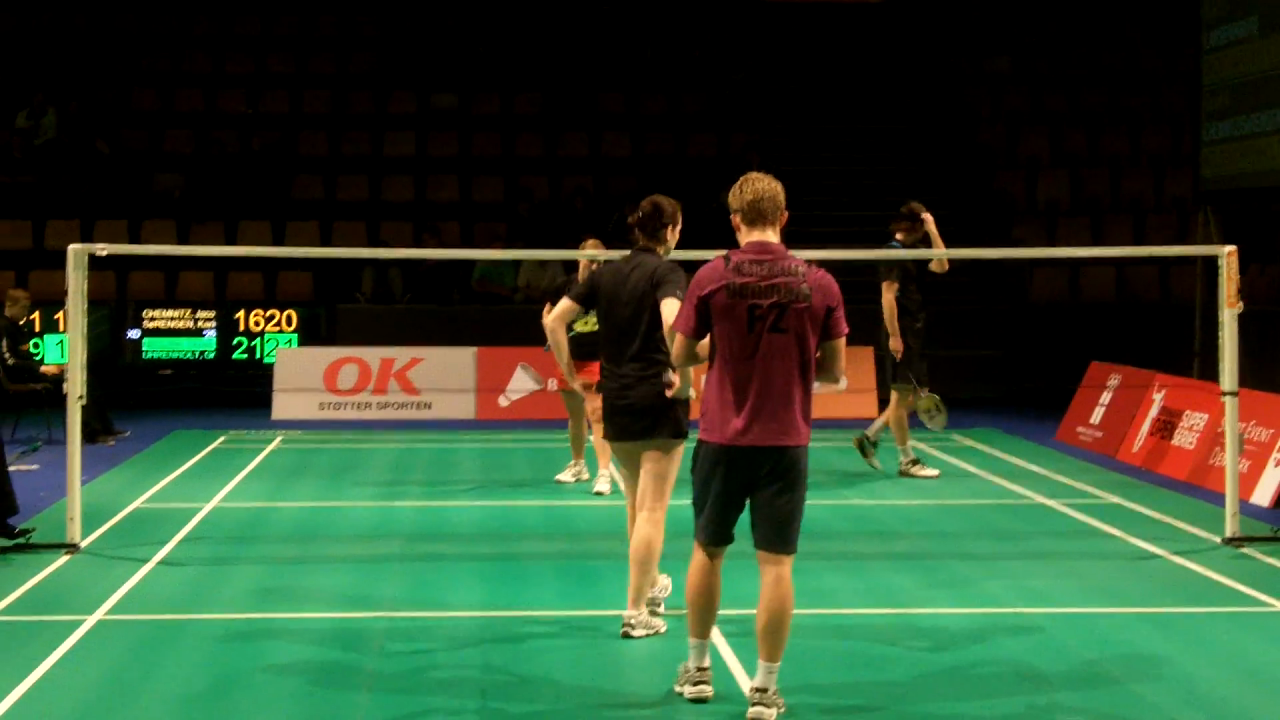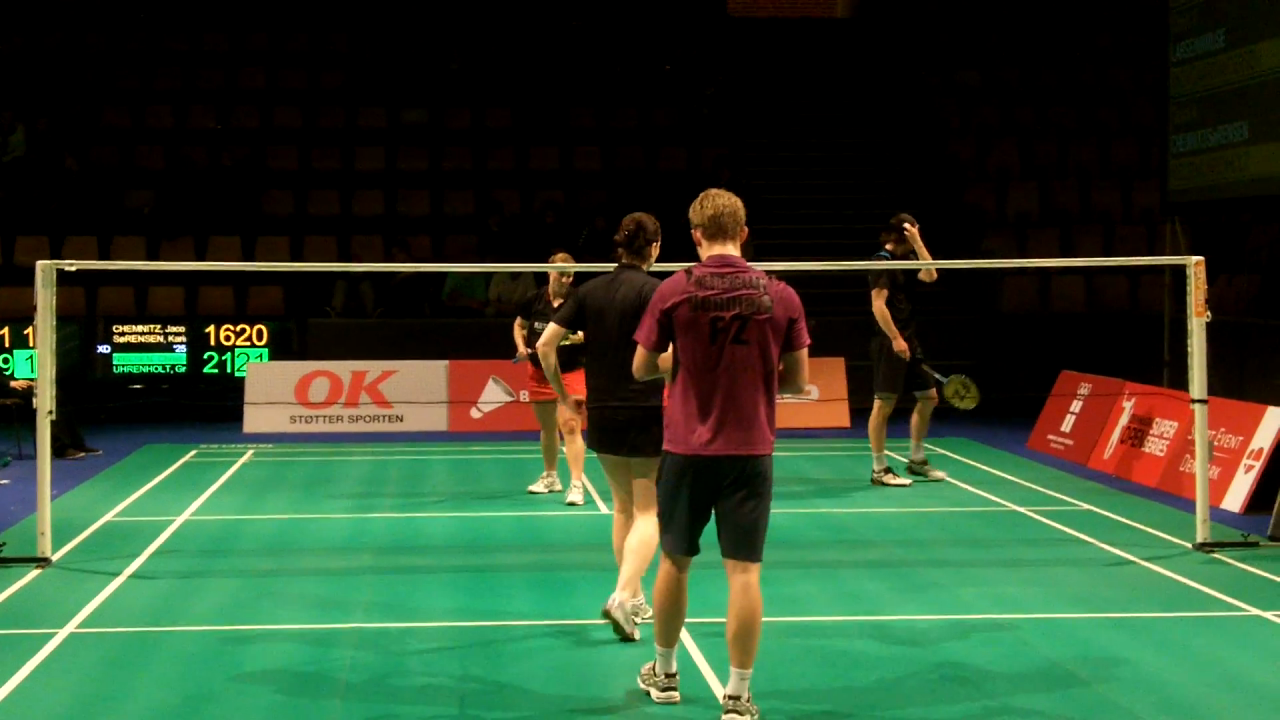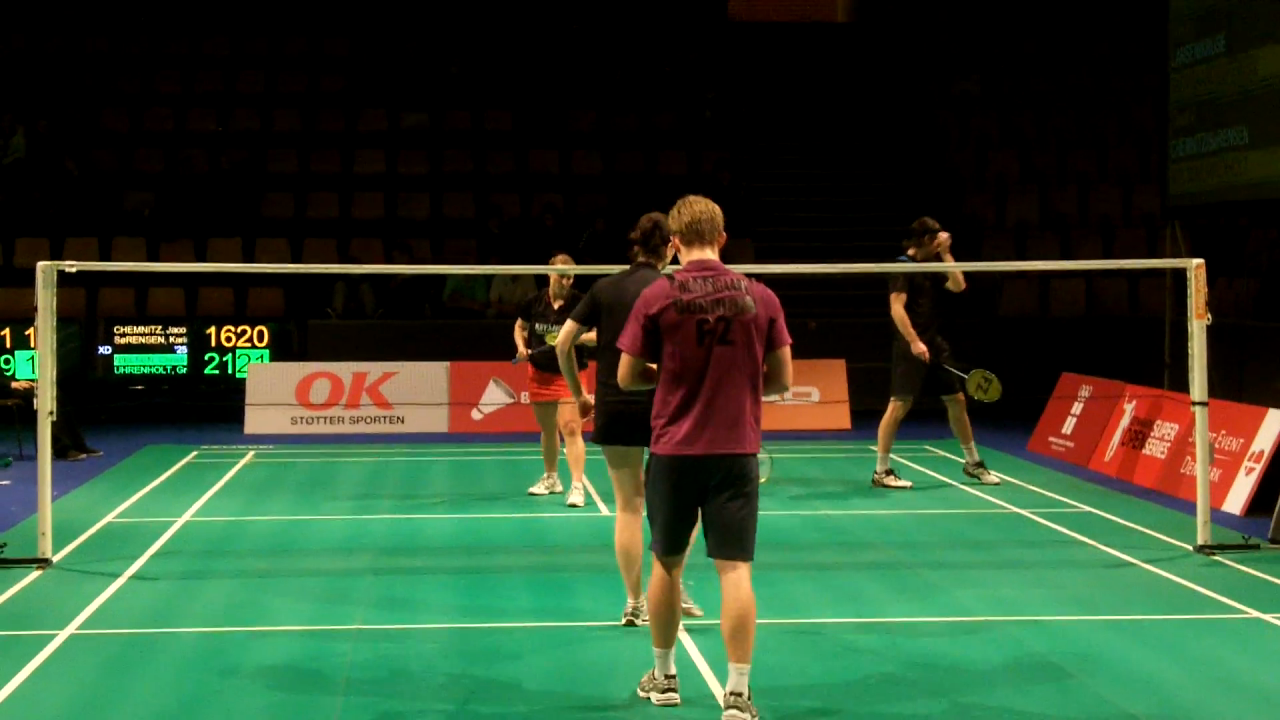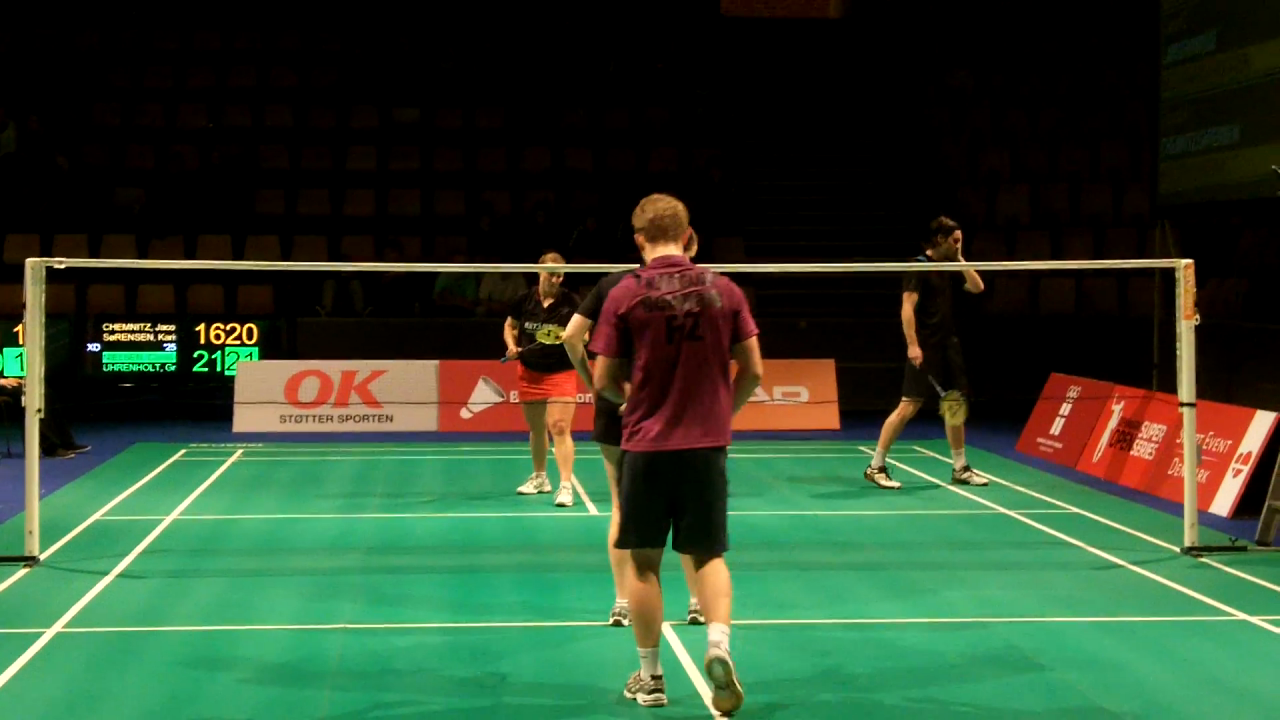
dt=0.2s
person 1, frame 1
left shoulder: (711, 277)
right shoulder: (820, 283)
left elbow: (681, 355)
right elbow: (833, 370)
left hip: (721, 438)
right hip: (785, 442)
left knee: (707, 552)
right knee: (776, 565)
left ankle: (696, 667)
person 1, frame 2
left shoulder: (673, 290)
right shoulder: (781, 295)
left elbow: (642, 369)
right elbow: (797, 380)
left hip: (686, 450)
right hip: (749, 452)
left knee: (674, 561)
right knee: (744, 572)
left ankle: (664, 673)
person 1, frame 3
left shoulder: (657, 295)
right shoulder: (760, 296)
left elbow: (628, 378)
right elbow: (781, 380)
left hip: (674, 451)
right hip: (736, 452)
left knee: (668, 562)
right knee: (735, 569)
left ankle: (664, 676)
person 1, frame 4
left shoulder: (625, 293)
right shoulder: (724, 290)
left elbow: (604, 382)
right elbow: (753, 372)
left hip: (647, 448)
right hip: (707, 446)
left knee: (645, 561)
right knee: (709, 558)
left ankle: (650, 677)
right ankle: (719, 646)
person 2, frame 1
left shoulder: (604, 273)
right shoulder: (668, 272)
left elbow: (554, 320)
right elbow: (673, 323)
left wrist: (567, 376)
right wrist: (686, 377)
left hip: (614, 401)
right hip: (658, 400)
left knee: (637, 500)
right knee: (652, 508)
left ankle: (650, 586)
right ankle: (635, 613)
person 2, frame 2
left shoulder: (590, 290)
right shoulder: (655, 290)
left elbow: (544, 346)
left wrist: (565, 397)
left hip: (604, 415)
right hip: (647, 413)
left knee: (625, 510)
right knee: (650, 514)
left ankle: (635, 602)
right ankle: (621, 598)
person 2, frame 3
left shoulder: (603, 287)
left elbow: (562, 343)
left wrist: (579, 394)
left hip: (613, 411)
left knee: (628, 508)
left ankle: (634, 603)
person 2, frame 4
left shoulder: (609, 284)
left elbow: (571, 337)
left wrist: (592, 385)
left hip: (613, 408)
left knee: (625, 507)
left ankle: (624, 604)
right ankle: (699, 601)
person 3, frame 1
left shoulder: (910, 250)
left elbow: (941, 266)
right elbow: (888, 296)
left wrist: (933, 232)
right wrist: (895, 337)
left hip: (912, 334)
right hip: (900, 335)
left knee: (912, 394)
right knee: (903, 395)
left ankle: (869, 437)
right ankle: (907, 460)
person 3, frame 2
left shoulder: (904, 259)
right shoulder: (881, 263)
left elbow: (930, 275)
right elbow: (878, 305)
left wrist: (917, 242)
right wrist: (896, 339)
left hip: (908, 341)
right hip: (890, 344)
left knee: (929, 397)
right knee: (884, 405)
left ankle: (917, 459)
right ankle: (879, 468)
person 3, frame 3
left shoulder: (930, 266)
left elbow: (957, 285)
right elbow: (896, 308)
left wrist: (945, 254)
right wrist: (913, 341)
left hip: (935, 344)
right hip: (911, 348)
left knee: (958, 400)
right knee: (898, 407)
left ankle: (973, 463)
right ankle: (882, 471)
person 3, frame 4
left shoulder: (949, 267)
right shoulder: (919, 268)
left elbow: (978, 287)
right elbow: (907, 308)
left wrist: (960, 260)
right wrist: (912, 345)
left hip: (948, 346)
right hip: (924, 349)
right knee: (908, 407)
left ankle: (960, 468)
right ankle: (876, 468)
person 4, frame 1
right shoulder: (564, 287)
right elbow: (548, 313)
left hip: (598, 361)
right hip: (569, 360)
left knee: (597, 416)
right knee: (575, 416)
left ankle: (604, 473)
right ankle: (578, 466)
person 4, frame 2
right shoulder: (533, 300)
right elbow: (519, 326)
left wrist: (580, 337)
right wrist: (521, 346)
left hip: (570, 373)
right hip: (539, 373)
left knee: (570, 427)
right knee: (547, 428)
left ankle: (577, 485)
right ankle: (550, 477)
person 4, frame 3
left shoulder: (581, 303)
right shoulder: (534, 301)
left elbow: (596, 335)
right elbow: (520, 327)
left wrist: (582, 337)
right wrist: (521, 347)
right hip: (540, 374)
left knee: (571, 429)
right knee: (547, 429)
left ankle: (577, 486)
right ankle: (551, 478)
person 4, frame 4
left shoulder: (571, 302)
right shoulder: (523, 299)
right elbow: (509, 326)
right wrist: (511, 345)
left hip: (560, 373)
right hip: (529, 373)
left knee: (560, 428)
right knee: (536, 428)
left ankle: (566, 486)
right ankle: (539, 477)
